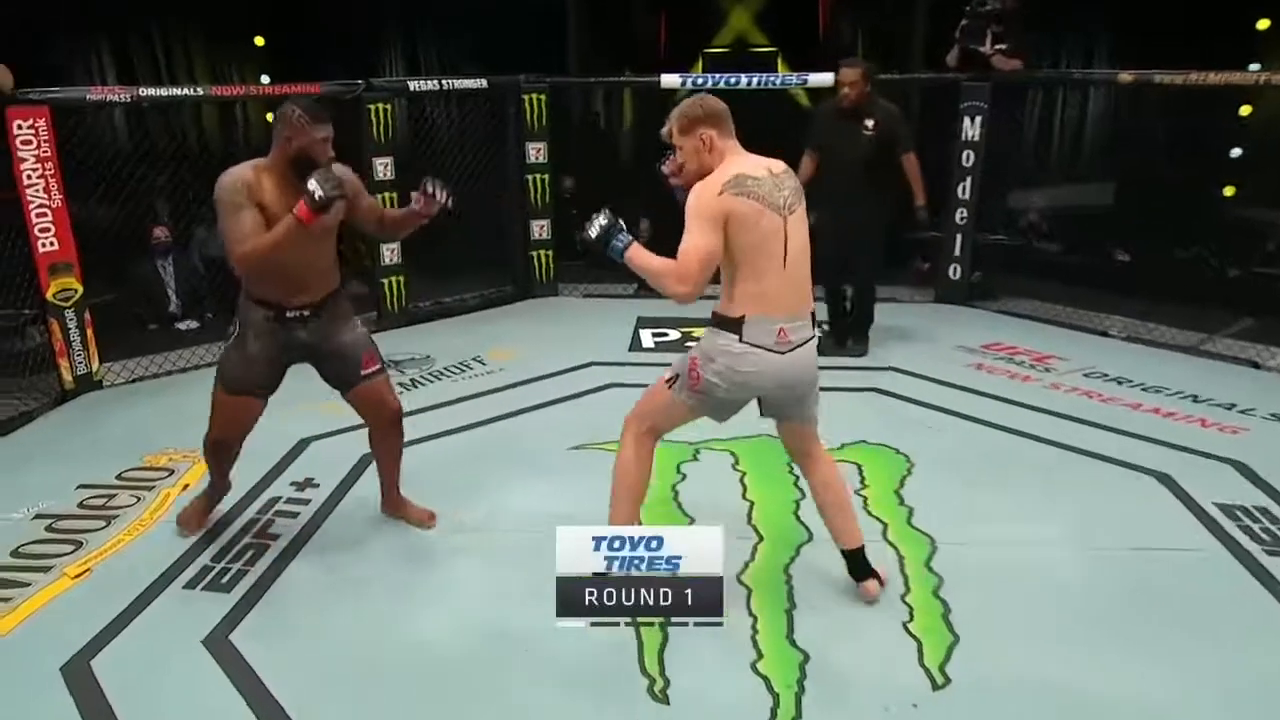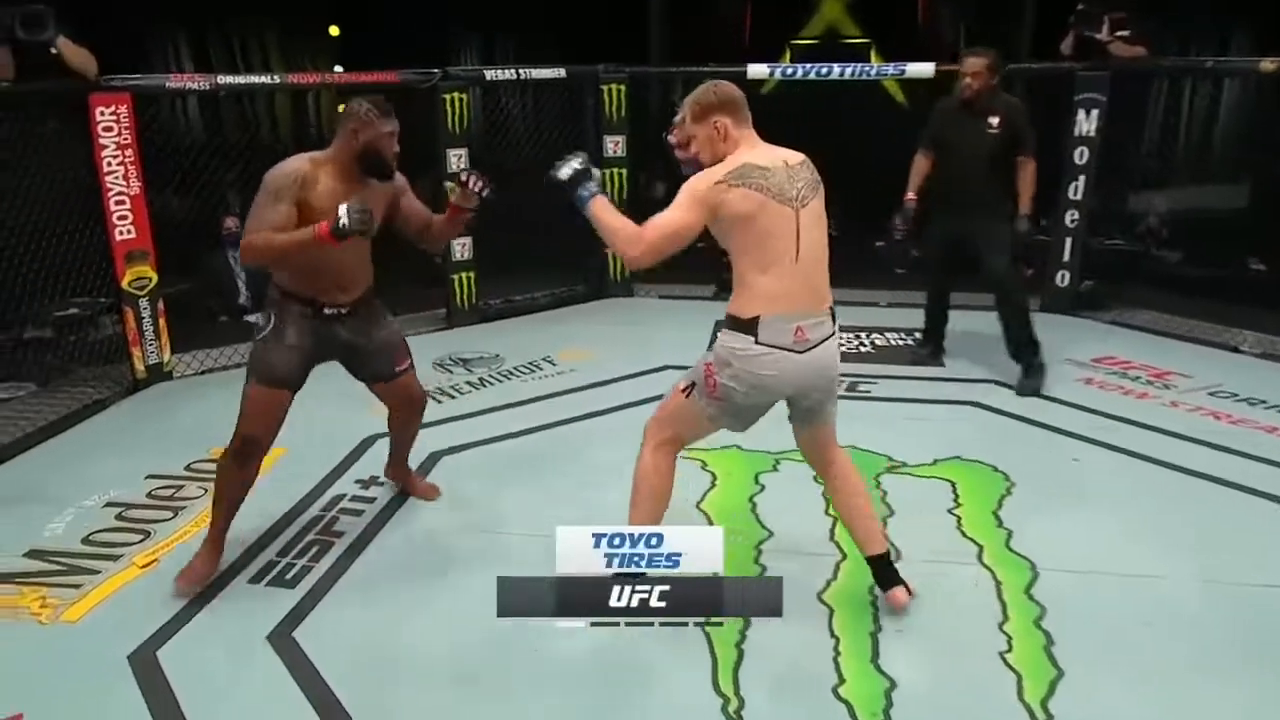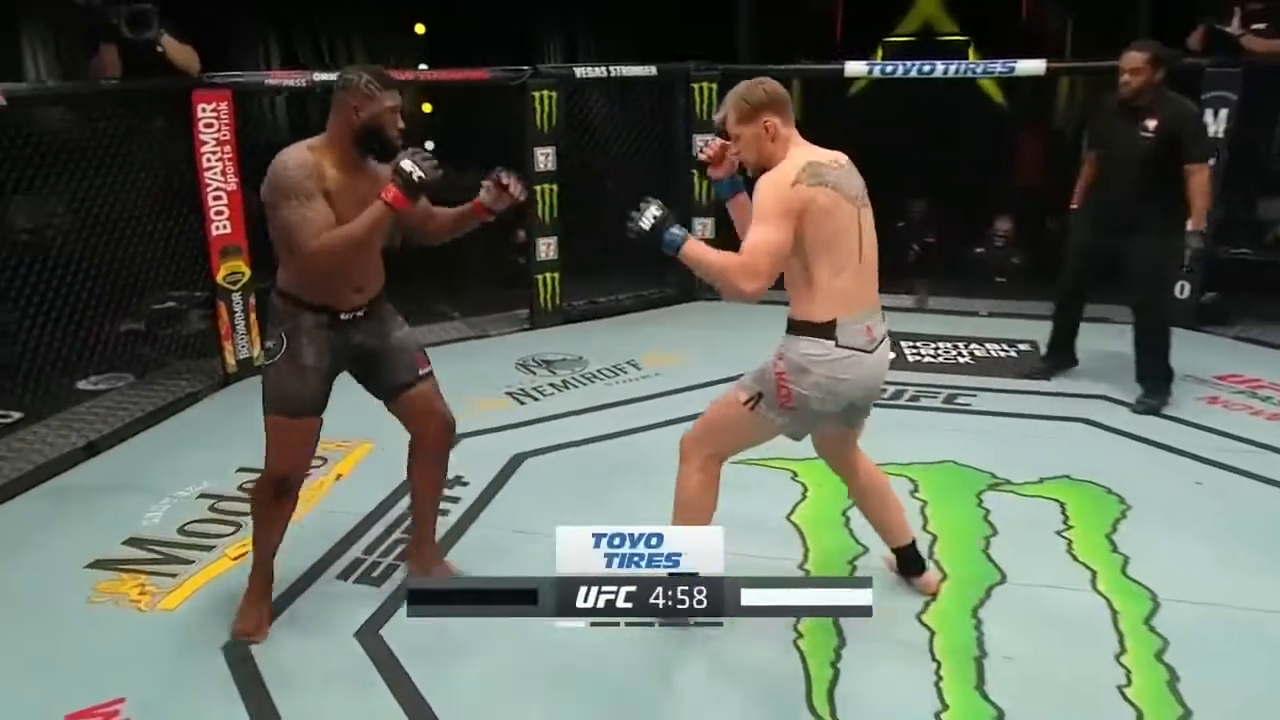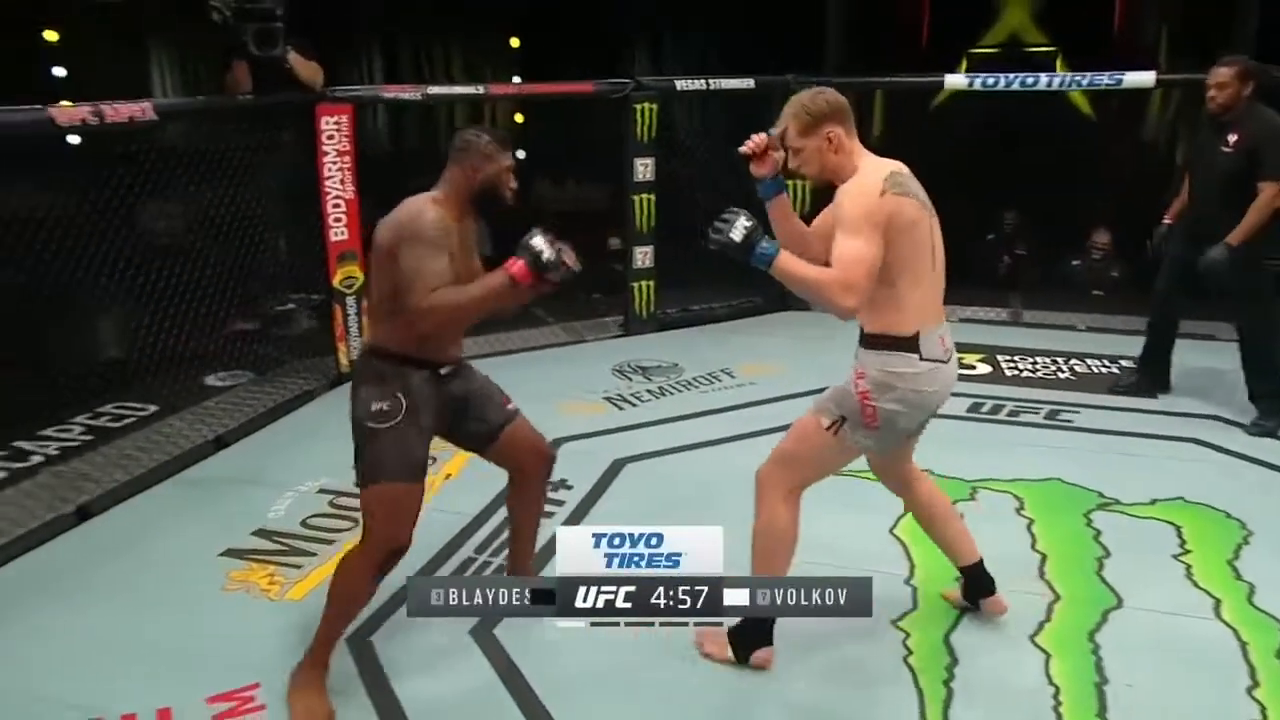
dt=0.4s
person 1, frame 1
left shoulder: (713, 191)
right shoulder: (784, 175)
left elbow: (683, 285)
left wrist: (620, 244)
left hip: (740, 349)
right hip: (798, 346)
left knee: (639, 428)
right knee: (809, 451)
right ankle: (862, 569)
person 1, frame 2
left shoulder: (716, 184)
right shoulder: (803, 166)
left elbow: (638, 250)
left wrist: (585, 192)
left hip: (754, 350)
right hip: (818, 346)
left knee: (660, 438)
right knee: (827, 458)
right ankle: (889, 577)
person 1, frame 3
left shoulder: (781, 181)
right shoulder: (841, 165)
left elbow: (749, 280)
left wrist: (672, 237)
right wrist: (728, 184)
left hip: (819, 355)
right hip: (869, 349)
left knee: (699, 450)
right knee: (842, 454)
right ankle: (913, 562)
person 1, frame 4
left shoulder: (862, 193)
right shoulder: (888, 175)
left elbow: (845, 296)
right elbow: (811, 253)
left wrist: (759, 250)
right wrist: (769, 185)
left hip: (896, 369)
right hip: (929, 360)
left knee: (777, 480)
right knee: (897, 471)
left ankle: (753, 634)
right ankle: (980, 587)
person 2, frame 1
left shoulder: (337, 176)
right shoulder: (240, 184)
left elbow: (381, 226)
right elbow: (245, 264)
left wrist: (418, 211)
right wrist: (306, 211)
left hip: (329, 314)
right hip: (264, 320)
left knee: (386, 410)
right knee: (223, 435)
left ankle: (392, 498)
right ankle: (213, 493)
person 2, frame 2
left shoulder: (386, 181)
right shoulder: (294, 175)
left elbow: (431, 234)
right elbow: (252, 249)
left wrist: (460, 207)
right wrist: (328, 230)
left hip: (360, 312)
right hip: (297, 315)
left knee: (410, 400)
right knee: (250, 440)
left ankle: (398, 468)
right ankle: (213, 545)
person 2, frame 3
left shoulder: (386, 162)
right shoulder: (297, 167)
left elbow: (428, 226)
right elbow: (320, 256)
left wrist: (484, 206)
right wrist: (394, 196)
left hip: (373, 317)
right hip: (306, 326)
left knee: (436, 427)
right knee: (284, 472)
left ankle: (423, 549)
right ankle: (260, 589)
person 2, frame 4
left shoulder: (460, 221)
right shoulder: (423, 221)
left elbow: (480, 297)
right elbow: (431, 316)
left wrist: (539, 273)
right wrist: (519, 269)
left hip: (450, 375)
right hip: (395, 381)
left knee: (536, 458)
right knee: (386, 542)
left ankle: (522, 574)
right ankle: (312, 667)
person 3, frame 1
left shoulder: (887, 115)
right shoulder: (825, 113)
left elbow: (907, 158)
right elbow: (811, 156)
left wrist: (920, 202)
left hip: (870, 209)
right hip: (829, 207)
left knee: (863, 273)
right knee: (829, 270)
left ankle: (859, 333)
right ankle: (839, 329)
person 3, frame 2
left shoulder: (1011, 111)
right shoulder: (945, 109)
left elbow: (1025, 164)
right elbow: (926, 155)
left wrist: (1023, 213)
right wrist: (911, 195)
left hip: (993, 214)
right hip: (945, 211)
left knee: (1004, 280)
right knee: (938, 279)
left ankle: (1030, 360)
right ankle: (932, 343)
person 3, frame 3
left shoulder: (1181, 114)
right shoulder: (1110, 109)
left elbow: (1197, 172)
left wrist: (1196, 227)
right wrist: (1076, 203)
left hip: (1149, 228)
right hip: (1096, 217)
left knee: (1150, 304)
right knee: (1070, 285)
left ankle: (1155, 383)
right ankle: (1059, 355)
person 3, frame 4
right shoulder: (1210, 123)
left wrist: (1230, 244)
right wrist: (1170, 219)
left hip: (1236, 245)
right hip: (1191, 232)
right knee: (1162, 300)
right ankle: (1151, 375)
